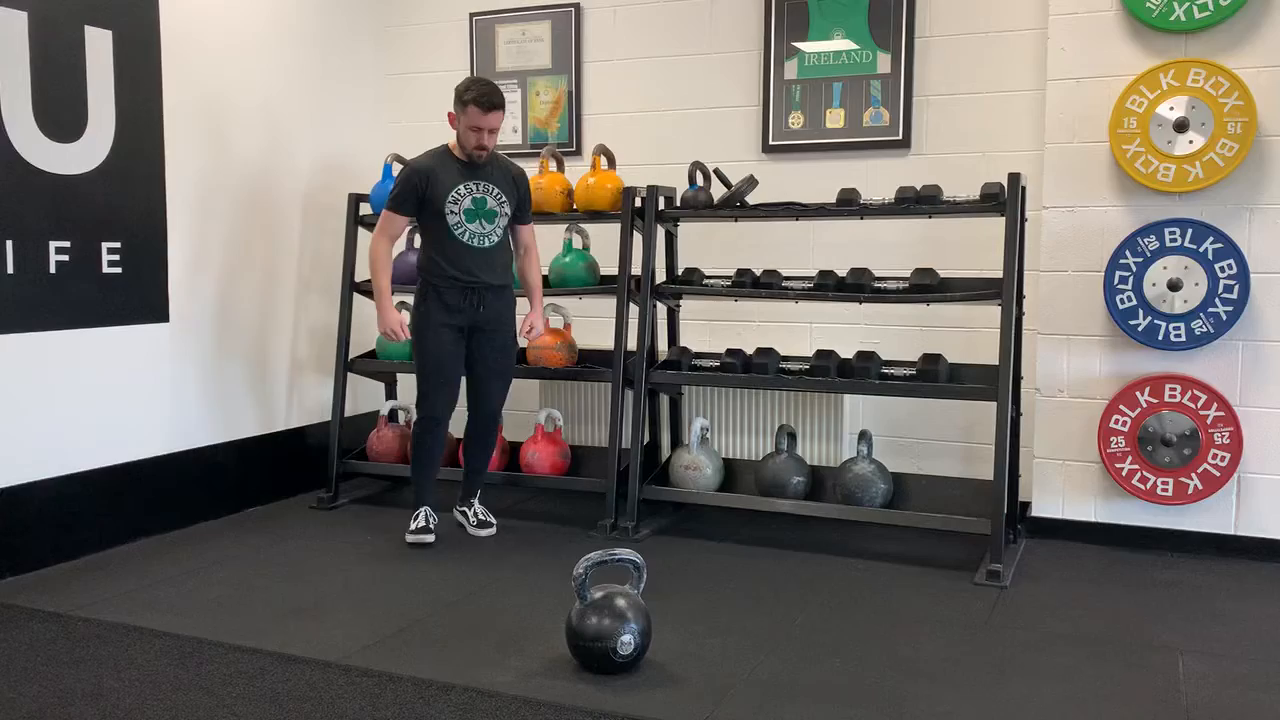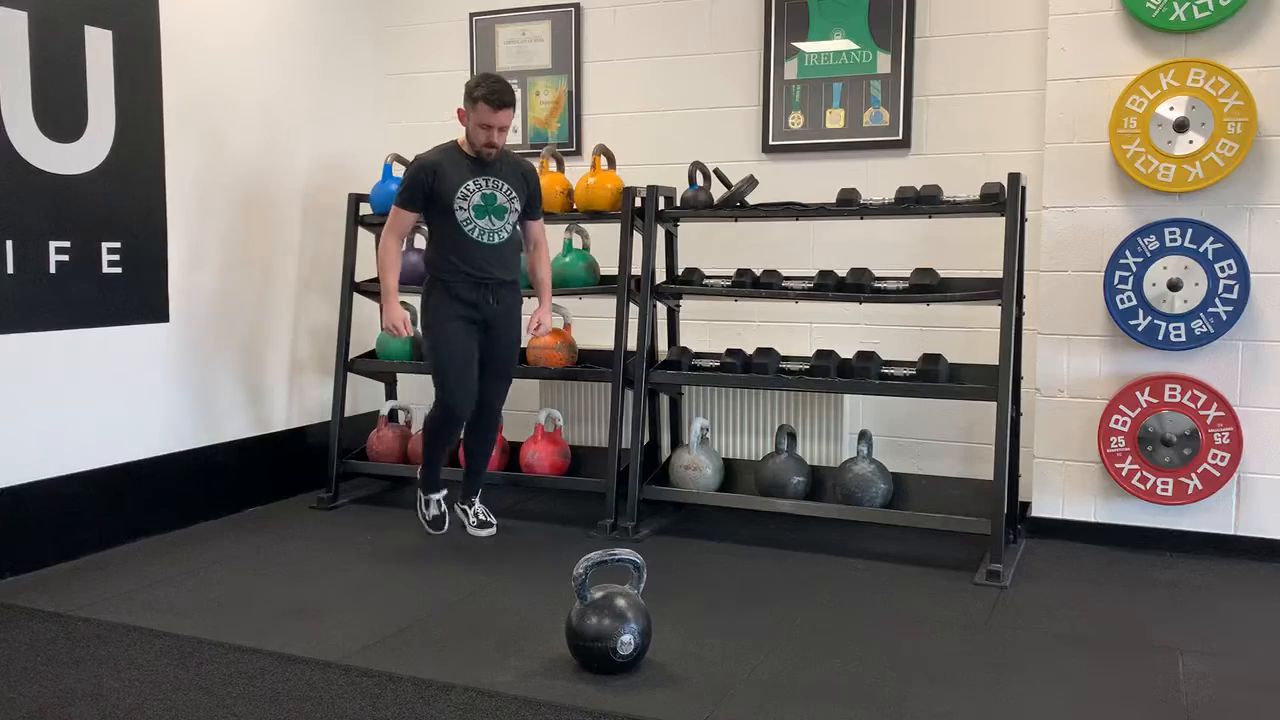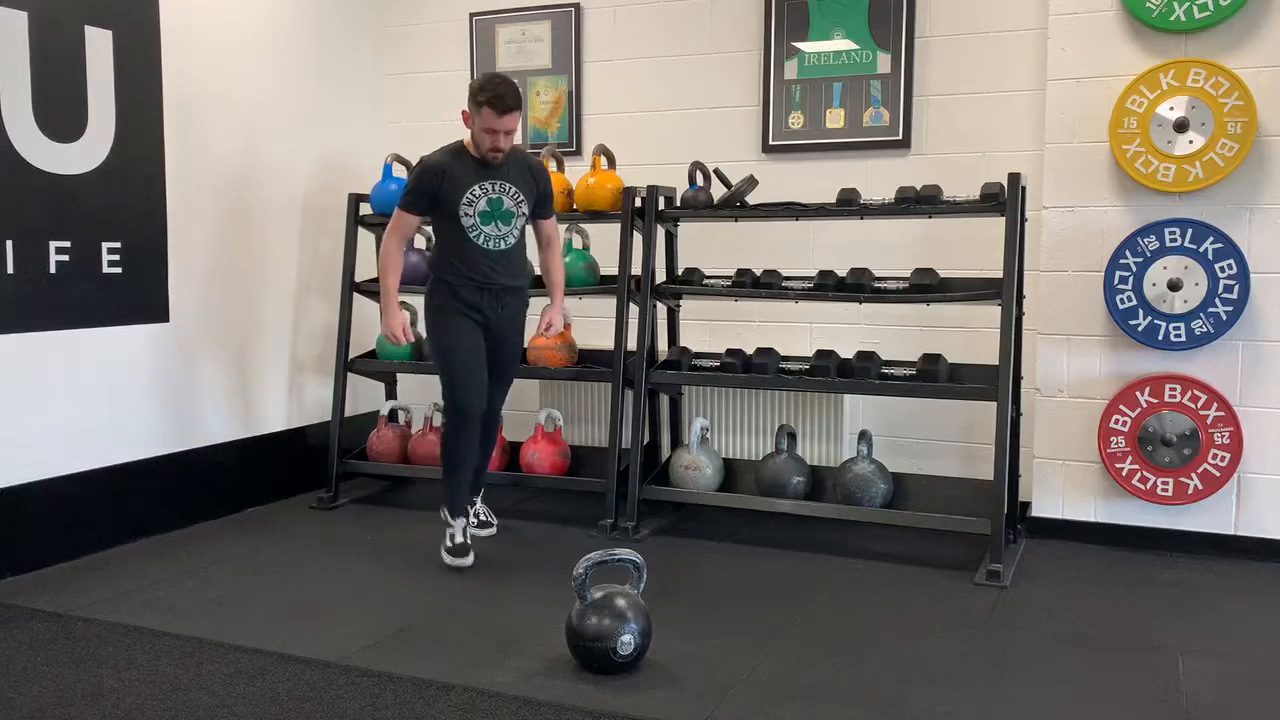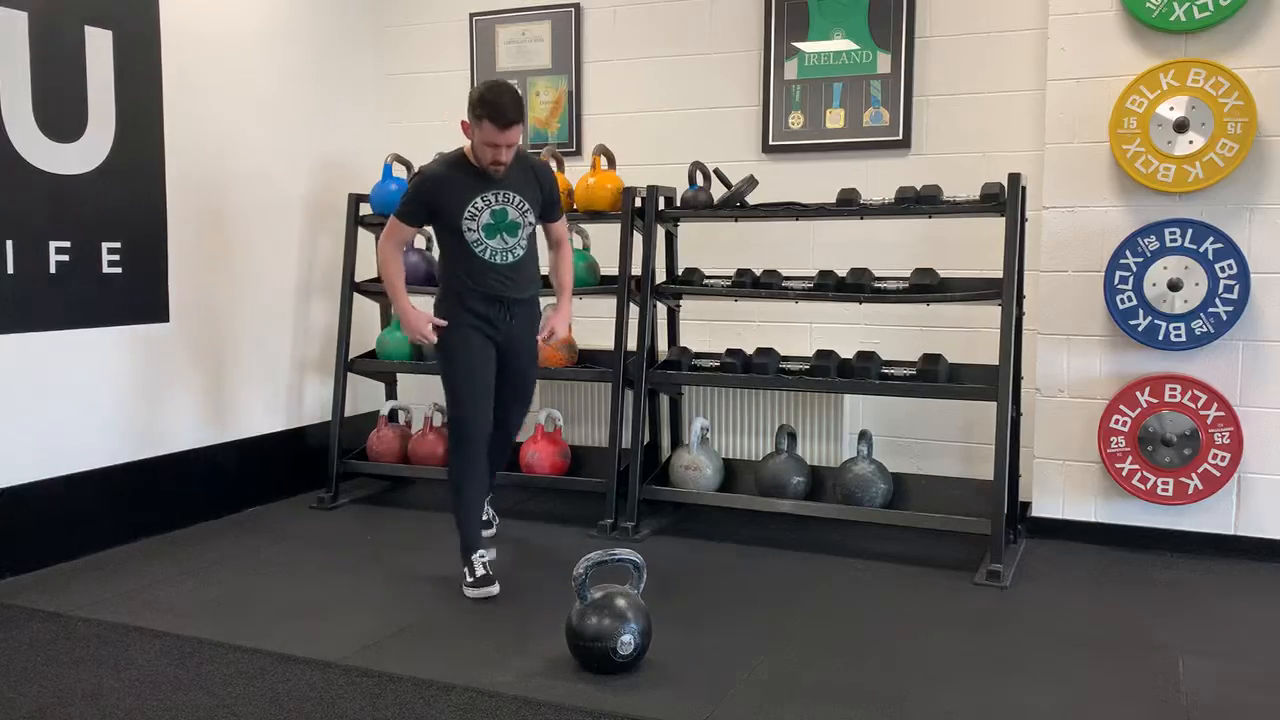
dt=0.2s
person 1, frame 1
left shoulder: (512, 176)
right shoulder: (423, 171)
left elbow: (525, 246)
right elbow: (383, 238)
left wrist: (536, 306)
right wrist: (386, 305)
left hip: (496, 309)
right hip: (441, 309)
left knee: (488, 410)
right knee: (434, 410)
left ankle: (469, 498)
right ankle: (422, 505)
person 1, frame 2
left shoulder: (522, 172)
right shoulder: (432, 167)
left elbow: (535, 242)
right elbow: (393, 235)
left wrist: (544, 301)
right wrist: (390, 301)
left hip: (503, 304)
right hip: (450, 302)
left knee: (488, 408)
right knee: (456, 401)
left ankle: (469, 497)
right ankle: (429, 483)
person 1, frame 3
left shoulder: (531, 170)
right shoulder: (437, 169)
left elbow: (549, 239)
right elbow: (395, 236)
left wrist: (557, 301)
right wrist: (390, 307)
left hip: (509, 307)
right hip: (454, 306)
left knee: (489, 411)
right knee: (465, 406)
left ankle: (471, 495)
right ankle: (456, 514)
person 1, frame 4
left shoulder: (537, 174)
right shoulder: (436, 179)
left elbow: (560, 241)
right elbow: (390, 243)
left wrist: (563, 305)
right wrist: (404, 309)
left hip: (522, 317)
right hip: (463, 321)
left knee: (506, 426)
right knee: (471, 429)
left ankle: (478, 498)
right ankle: (473, 553)
